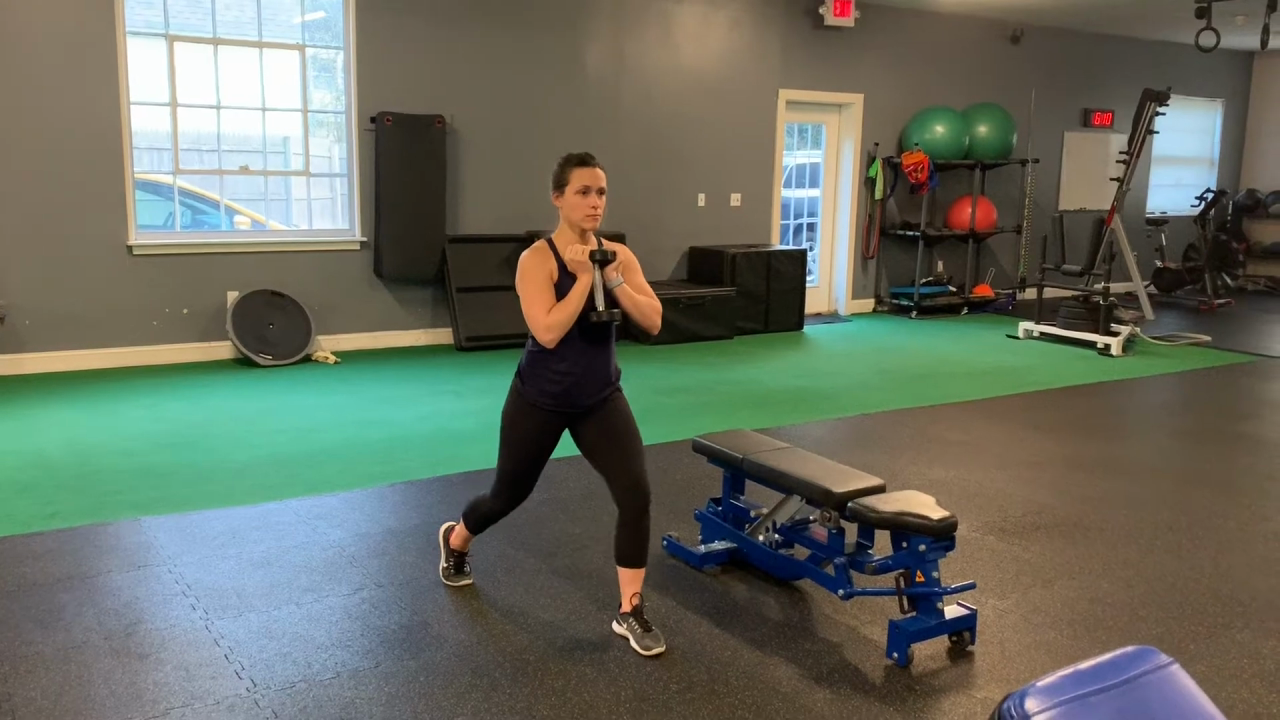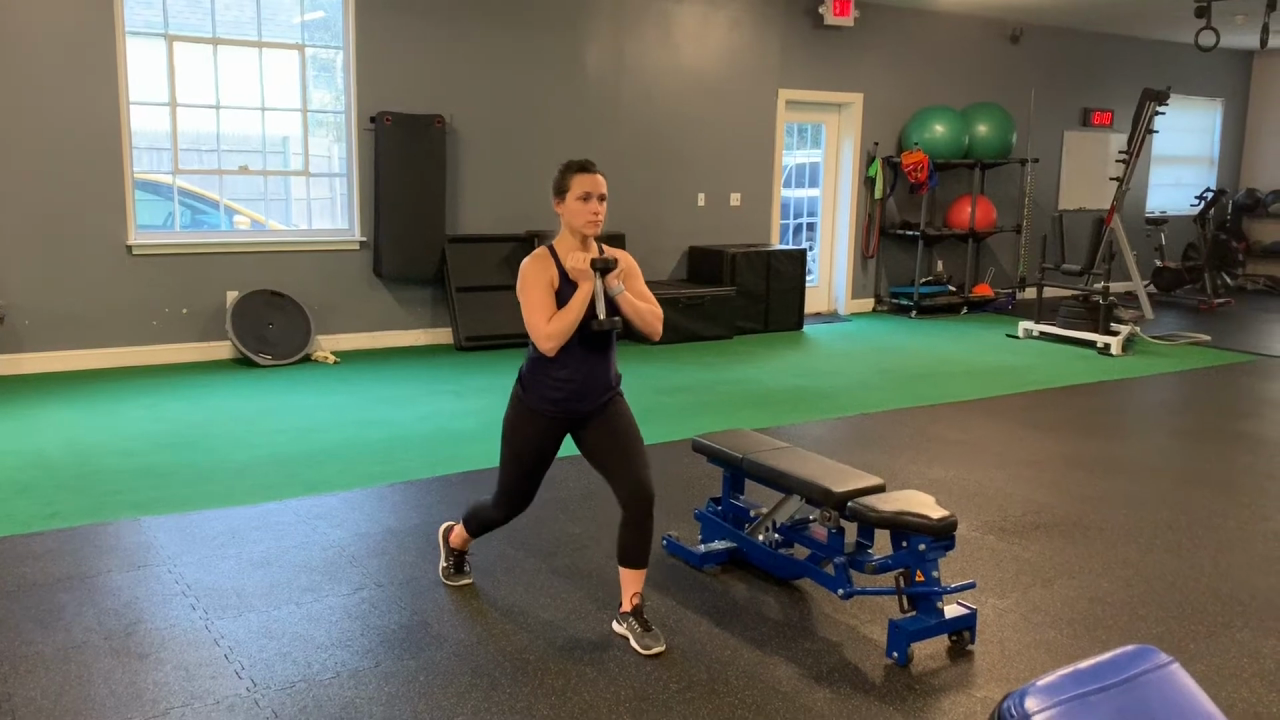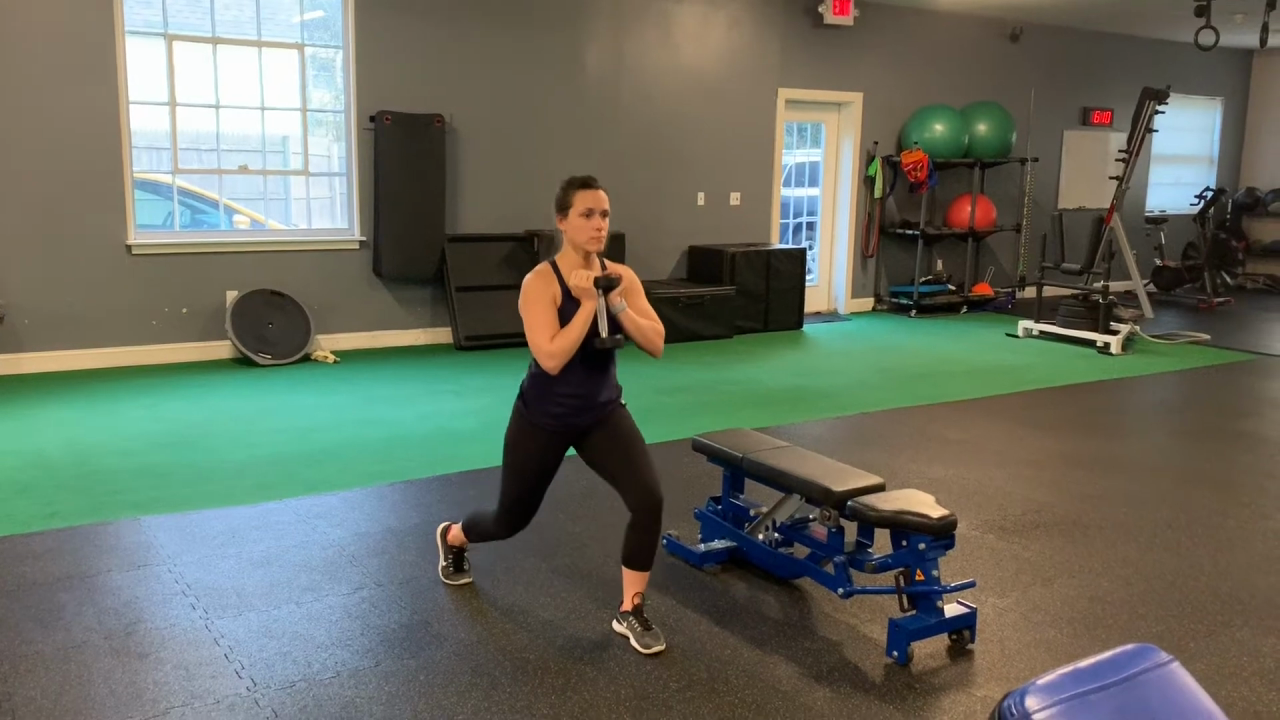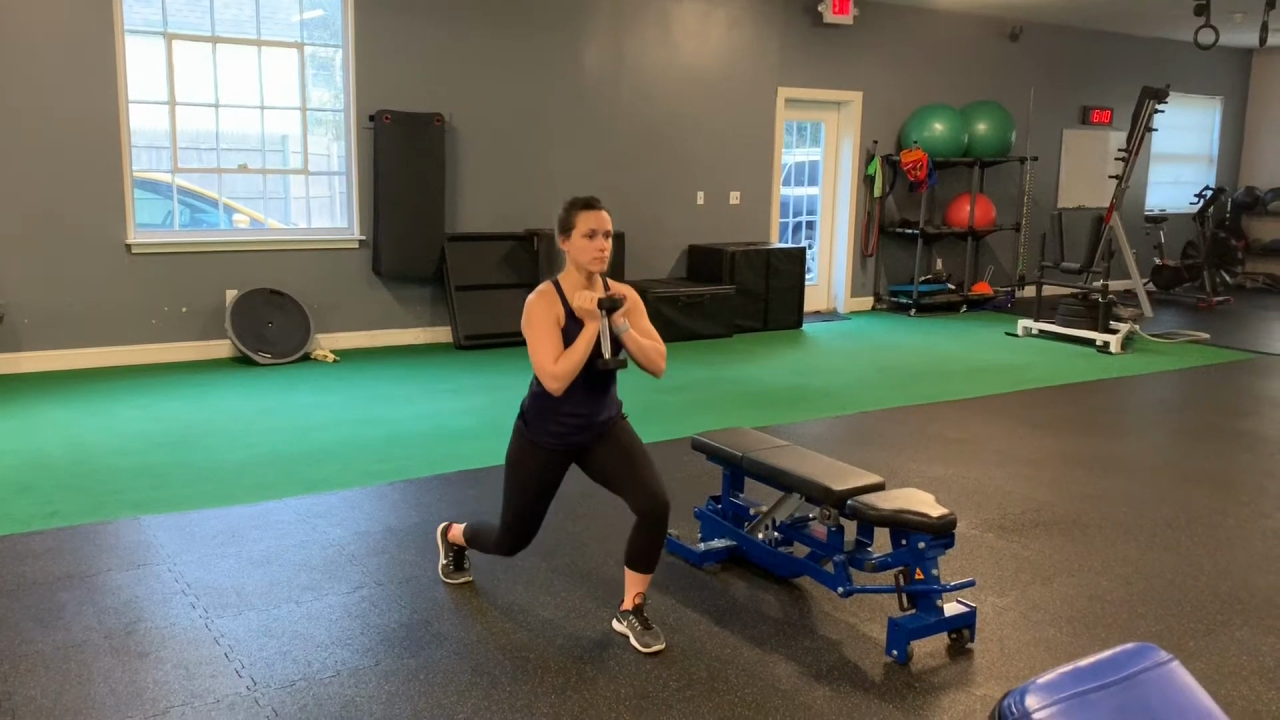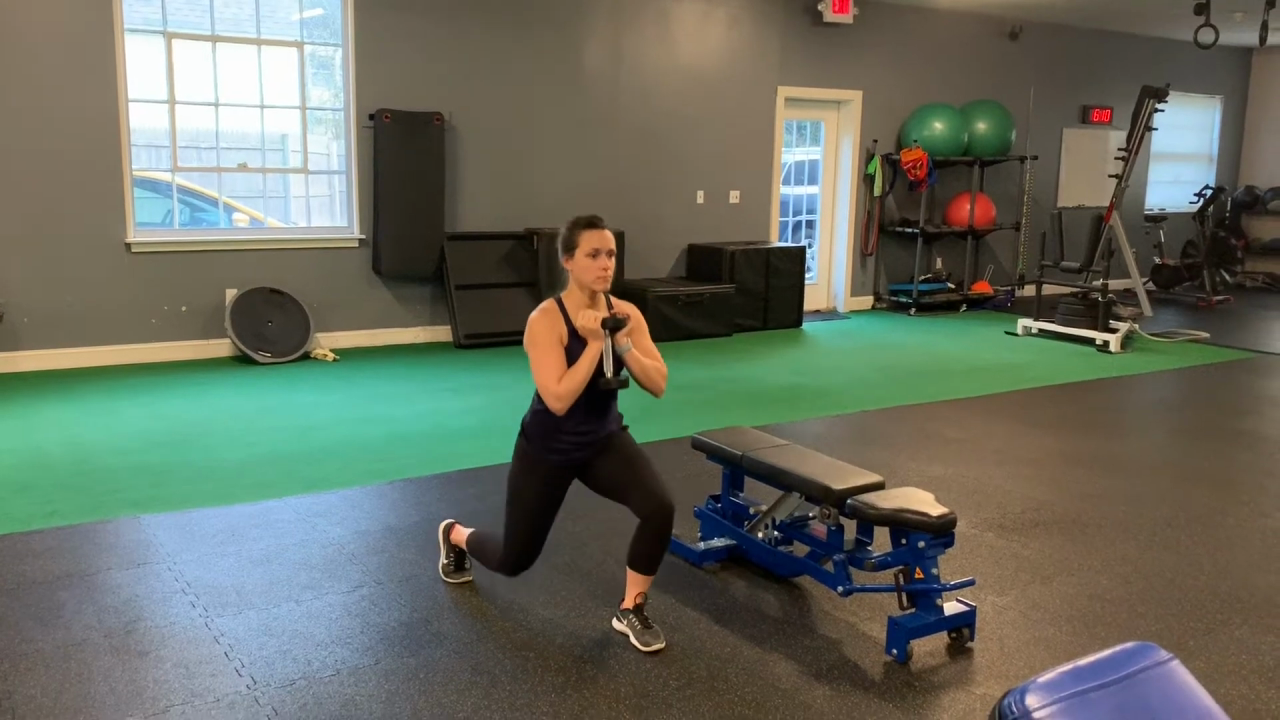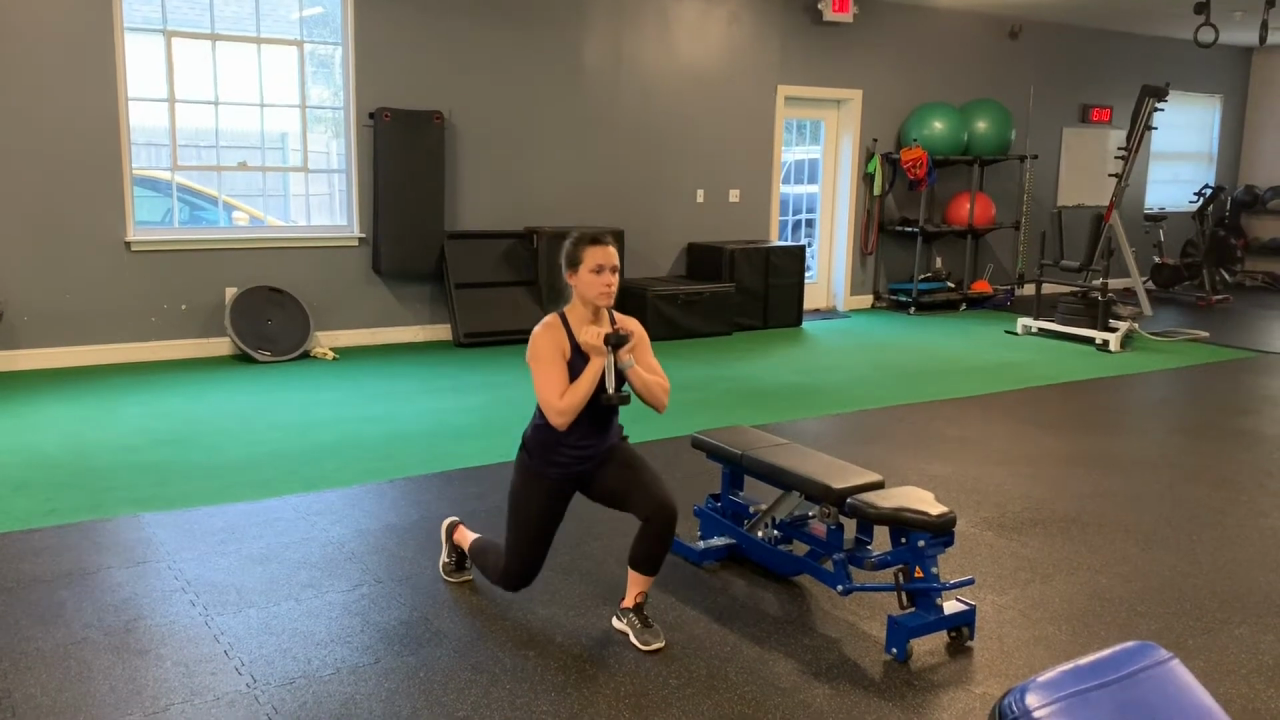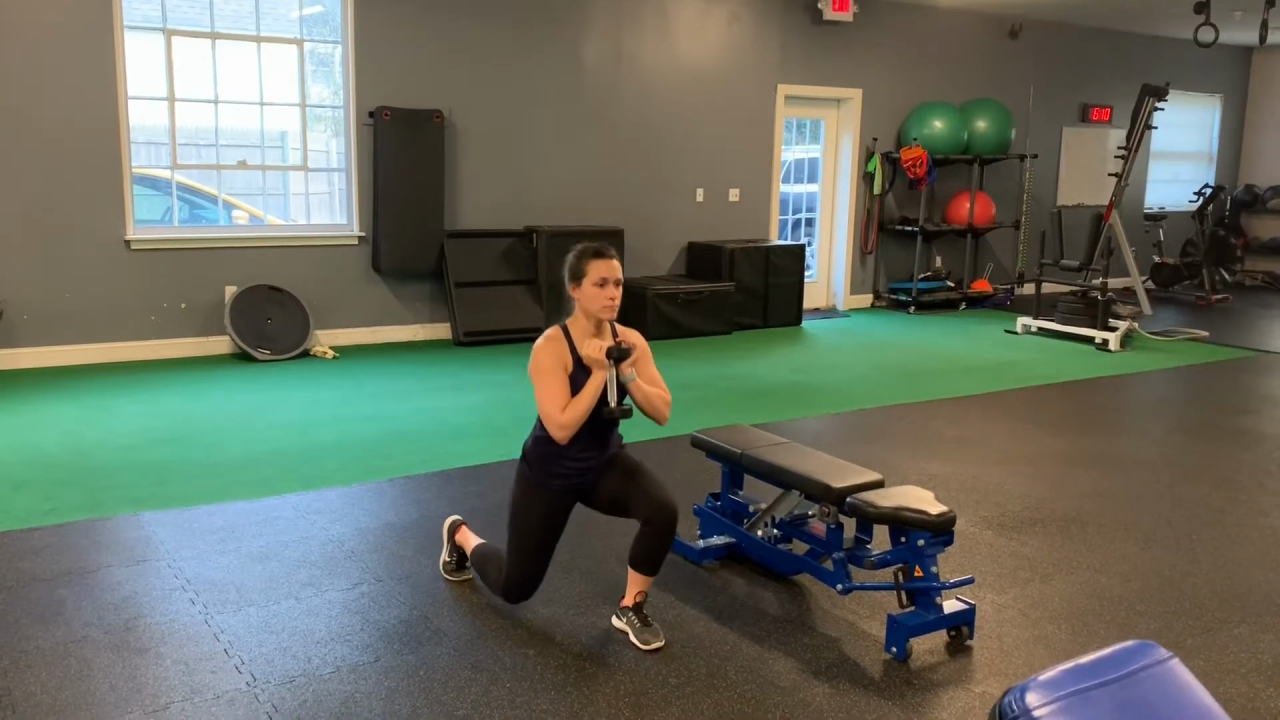
dt=0.1s
person 1, frame 1
left shoulder: (619, 254)
right shoulder: (537, 258)
left elbow: (653, 322)
right elbow: (547, 332)
left wrist: (613, 278)
right wrist: (584, 277)
left hip: (601, 398)
right hip: (540, 399)
left knee: (636, 494)
right knee: (508, 494)
left ankle: (630, 612)
right ankle: (455, 540)
person 1, frame 2
left shoulder: (620, 261)
right shoulder: (538, 265)
left elbow: (655, 328)
right elbow: (548, 340)
left wrist: (614, 285)
right wrist: (585, 285)
left hip: (601, 400)
right hip: (541, 403)
left knee: (640, 496)
right knee: (510, 502)
left ankle: (630, 611)
right ankle: (453, 539)
person 1, frame 3
left shoulder: (622, 276)
right shoulder: (541, 281)
left elbow: (656, 344)
right elbow: (551, 358)
left wrist: (617, 303)
right wrist: (588, 303)
left hip: (602, 412)
right hip: (543, 418)
left knee: (649, 500)
right knee: (513, 517)
left ankle: (631, 610)
right ankle: (453, 537)
person 1, frame 4
left shoulder: (625, 297)
right shoulder: (544, 301)
left elbow: (658, 364)
right elbow: (555, 380)
left wrist: (620, 324)
right wrist: (591, 324)
left hip: (603, 427)
right hip: (545, 433)
left knee: (655, 504)
right knee: (514, 537)
left ankle: (631, 611)
right ankle: (453, 535)
person 1, frame 5
left shoulder: (627, 314)
right shoulder: (546, 319)
left elbow: (659, 383)
right elbow: (558, 399)
left wrist: (622, 345)
right wrist: (594, 343)
left hip: (604, 441)
right hip: (547, 449)
left knee: (659, 508)
right knee: (516, 558)
left ankle: (631, 609)
right ankle: (455, 536)
person 1, frame 6
left shoulder: (629, 328)
right shoulder: (549, 334)
left elbow: (661, 399)
right elbow: (560, 415)
left wrist: (625, 360)
right wrist: (597, 360)
left hip: (605, 453)
right hip: (548, 462)
left knee: (662, 510)
right knee: (516, 574)
left ankle: (631, 609)
right ankle: (459, 535)
person 1, frame 7
left shoulder: (630, 341)
right shoulder: (551, 347)
left elbow: (662, 411)
right elbow: (561, 428)
left wrist: (626, 374)
right wrist: (599, 373)
left hip: (605, 463)
right hip: (548, 474)
left knee: (663, 511)
right knee: (516, 587)
left ankle: (631, 608)
right ankle: (460, 535)
